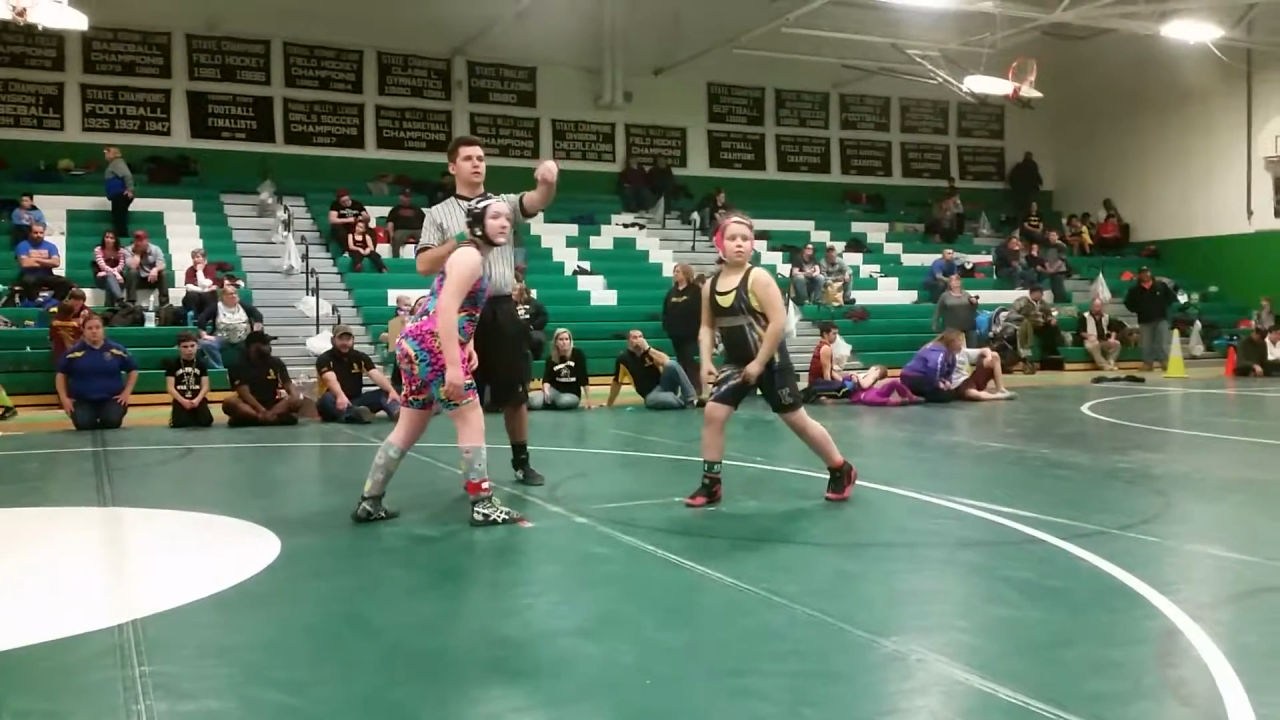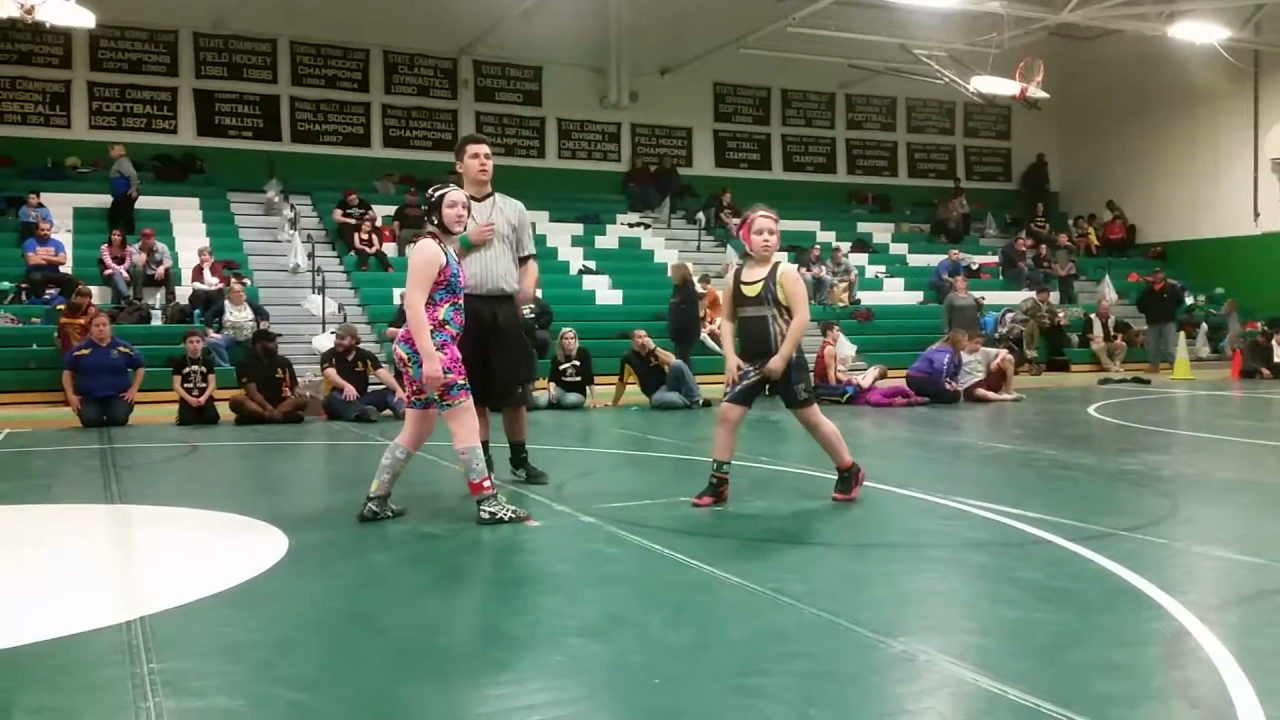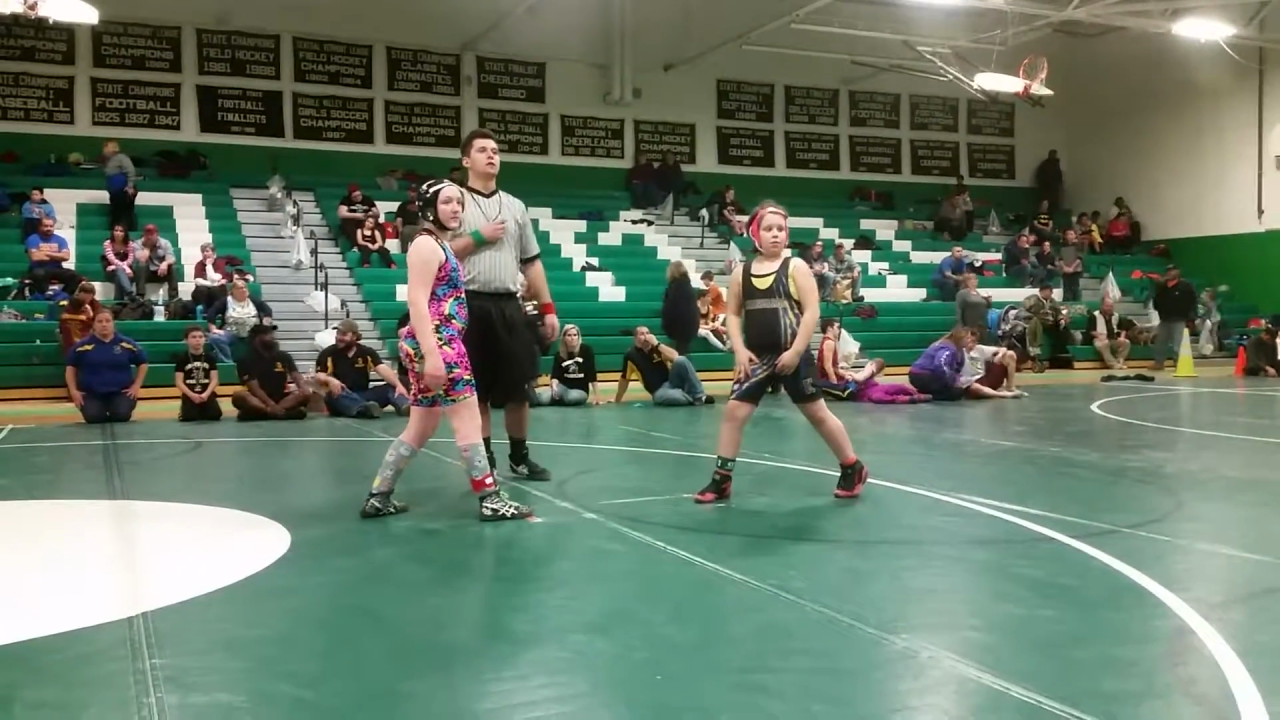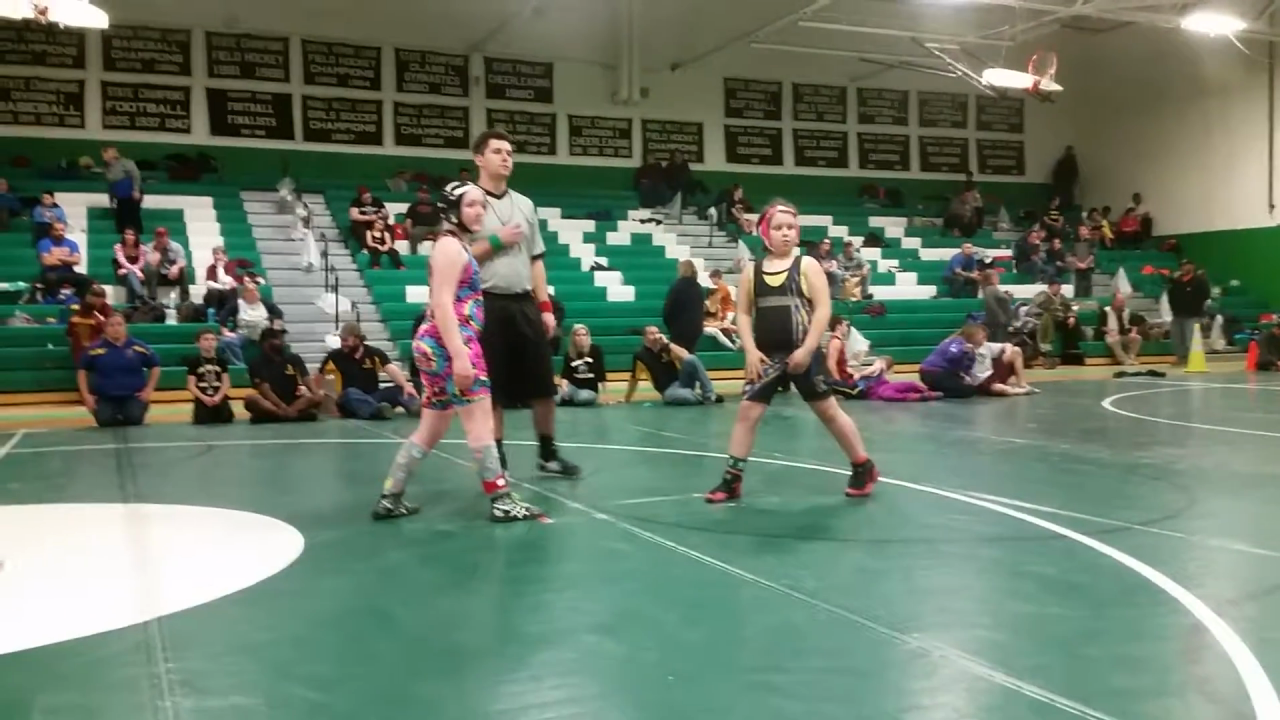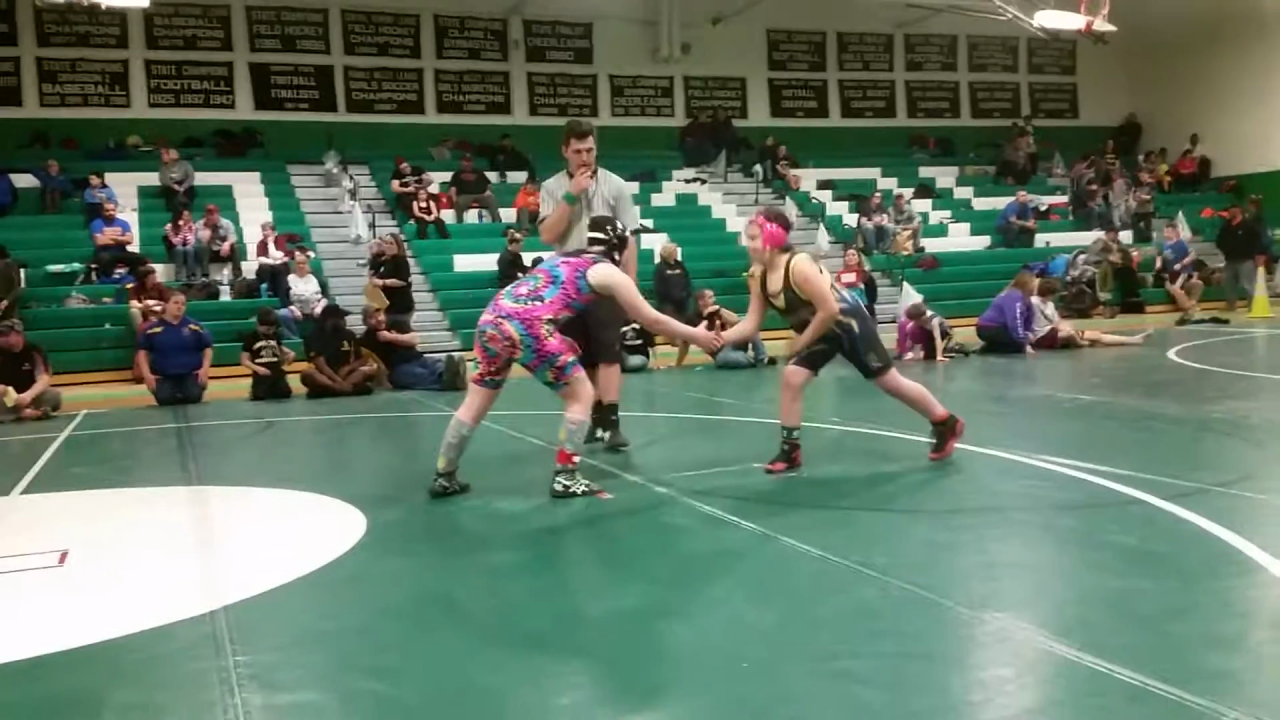
dt=0.4s
person 1, frame 1
left shoulder: (504, 204)
right shoulder: (439, 213)
left elbow: (540, 201)
right elbow: (424, 264)
left wrist: (549, 179)
right wrist: (462, 239)
left hip: (501, 309)
left knee: (514, 393)
left ankle: (521, 461)
person 1, frame 2
left shoulder: (513, 208)
left elbow: (529, 260)
left wrist: (528, 283)
right wrist: (466, 241)
left hip: (505, 309)
right hip: (465, 309)
left knee: (515, 392)
right knee: (473, 395)
left ankle: (520, 460)
right ankle: (483, 464)
person 1, frame 3
left shoulder: (516, 206)
left elbow: (531, 263)
left wrist: (548, 308)
right wrist: (477, 237)
left hip: (508, 306)
right hip: (469, 305)
left knee: (518, 388)
right knee: (476, 390)
left ankle: (519, 457)
right ankle: (485, 460)
person 1, frame 4
left shoulder: (524, 205)
left wrist: (546, 307)
right wrist: (496, 241)
left hip: (523, 306)
right hip: (487, 307)
left knee: (543, 385)
right knee: (491, 391)
left ankle: (548, 454)
right ankle: (497, 460)
person 1, frame 5
left shoulder: (615, 185)
right shoulder: (552, 188)
left elbow: (628, 239)
right elbow: (547, 236)
left wrist: (629, 284)
right wrist: (571, 197)
left knee: (608, 350)
right knee: (584, 356)
left ankle: (612, 423)
right ankle: (598, 420)
person 2, frame 1
left shoulder: (472, 255)
right shoulder: (469, 256)
right elbow: (446, 311)
left wrist: (467, 347)
right wrist: (454, 365)
left hip: (416, 345)
right hip: (431, 347)
left knee: (408, 430)
right knee: (471, 421)
left ankle: (369, 502)
right ankle: (483, 505)
person 2, frame 2
left shoulder: (448, 249)
right shoulder: (429, 248)
right elbow: (414, 306)
left wrist: (449, 349)
right wrist: (430, 356)
left hip: (436, 346)
right hip: (426, 347)
left knee: (415, 432)
right knee: (466, 423)
left ankle: (376, 501)
right ankle: (488, 502)
person 2, frame 3
left shoulder: (441, 246)
right shoulder: (426, 244)
right elbow: (417, 303)
right wrist: (432, 354)
left hip: (441, 343)
right hip: (436, 343)
left knee: (420, 429)
right knee: (468, 420)
left ankle: (378, 497)
right ankle: (490, 499)
person 2, frame 4
left shoulder: (459, 246)
right shoulder: (450, 245)
right elbow: (442, 305)
right wrist: (460, 355)
left hip: (439, 345)
right hip: (450, 344)
left knee: (431, 429)
right knee: (481, 422)
left ankle: (390, 499)
right ankle: (502, 501)
person 2, frame 5
left shoulder: (566, 259)
right shoulder: (609, 273)
right elbow: (651, 319)
left wrist: (557, 340)
right wrist: (696, 336)
left hip: (494, 319)
right hip: (527, 328)
left knee: (475, 403)
right knee: (581, 395)
left ankle: (443, 477)
right ankle: (565, 477)
person 3, frame 1
left shoulder: (758, 278)
right shoulder: (711, 284)
left elbow: (778, 322)
right elbow: (707, 326)
left wrist: (759, 362)
right wrist: (706, 360)
left hip: (771, 361)
right hip: (736, 363)
left knee: (797, 419)
right knee: (713, 414)
left ankle: (841, 470)
right ankle: (711, 484)
person 3, frame 2
left shoulder: (785, 273)
right shoulder: (735, 277)
left elbow: (801, 318)
right elbow: (728, 319)
left wrist: (782, 357)
right wrist: (730, 356)
left hip: (786, 359)
right hip: (749, 361)
left knee: (810, 417)
right knee: (726, 414)
left ankle: (849, 471)
right ankle: (718, 484)
person 3, frame 3
left shoulder: (796, 267)
right shoulder: (742, 272)
left elbow: (812, 312)
right elbow: (733, 314)
left wrist: (796, 351)
right wrist: (740, 349)
left hip: (792, 355)
right hip: (756, 357)
left knee: (817, 413)
right knee: (734, 411)
left ankle: (853, 468)
right ankle: (721, 480)
person 3, frame 4
left shoulder: (807, 265)
right shoulder: (752, 271)
left elbow: (823, 310)
right elbow: (743, 313)
left wrist: (807, 349)
right wrist: (750, 350)
left hip: (801, 353)
right hip: (766, 356)
left knee: (828, 410)
right knee: (747, 412)
left ankle: (864, 468)
right ankle: (731, 480)
person 3, frame 5
left shoulder: (800, 266)
right shoulder: (761, 279)
left elbow: (829, 308)
right elbow: (750, 325)
left wrist: (805, 340)
right wrist: (720, 338)
left hip: (849, 324)
right hip: (818, 332)
left knee: (890, 381)
right knee: (792, 378)
left ankle: (946, 424)
right ankle: (789, 450)
